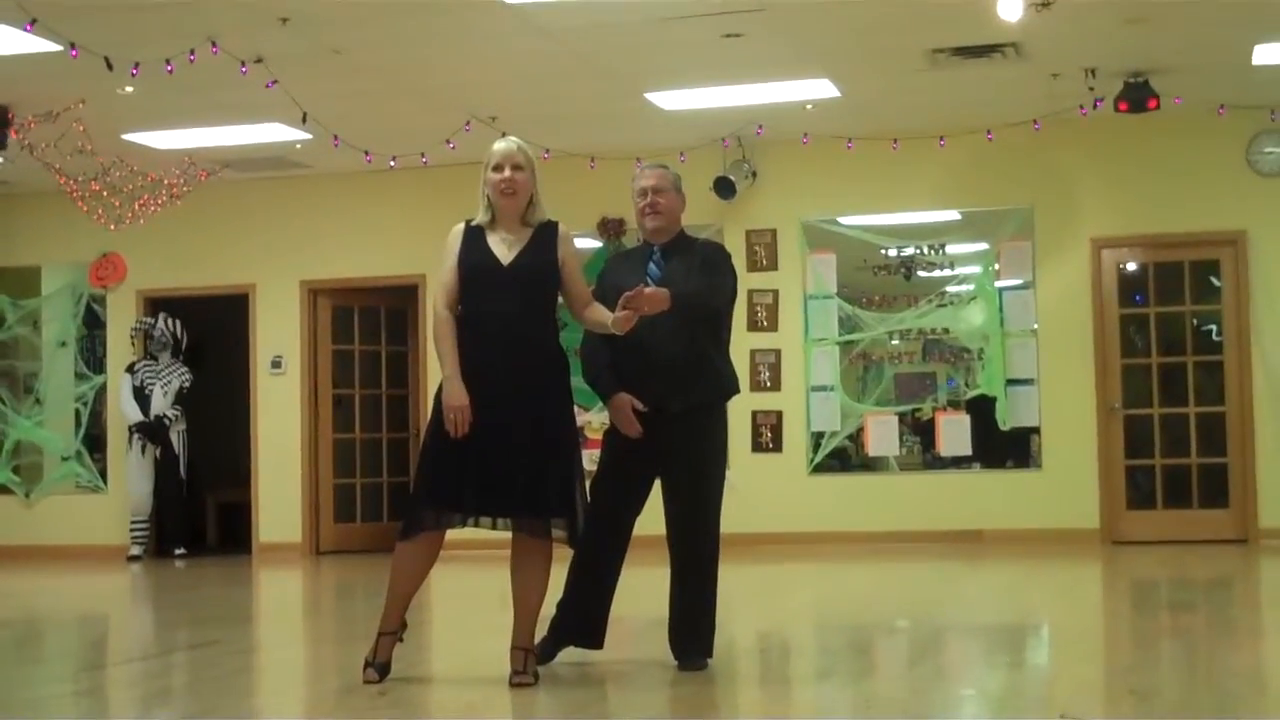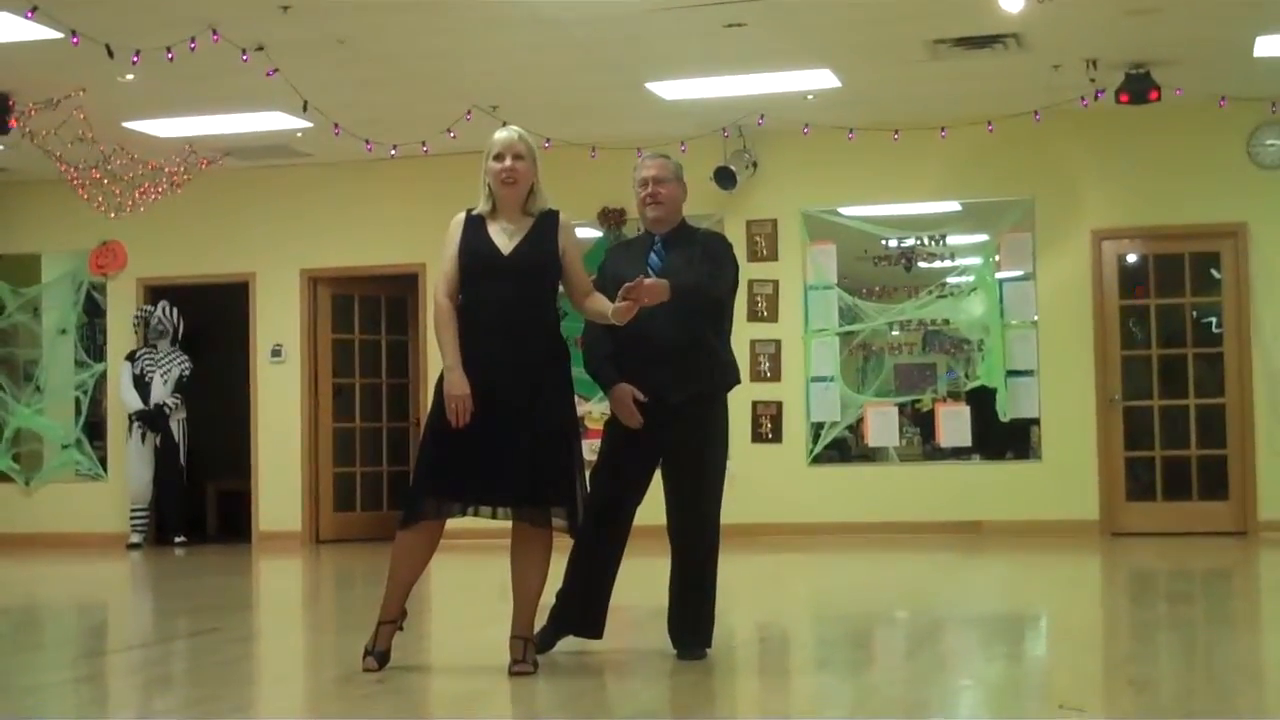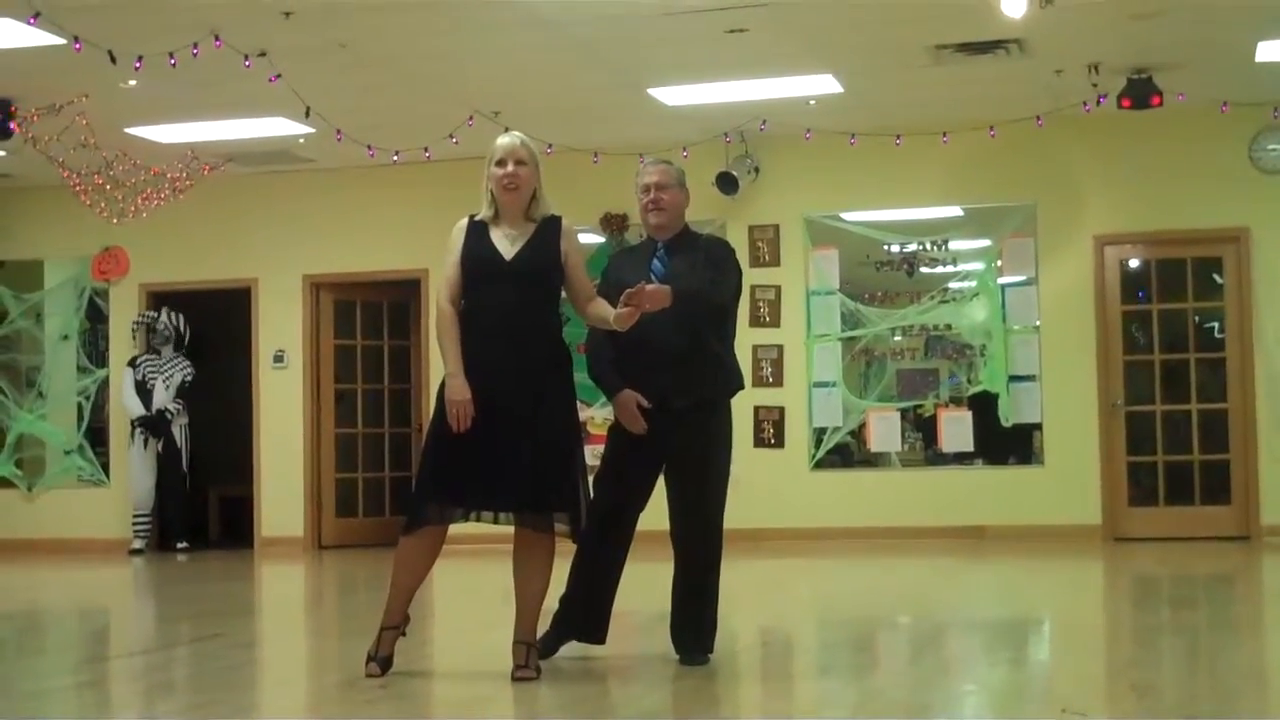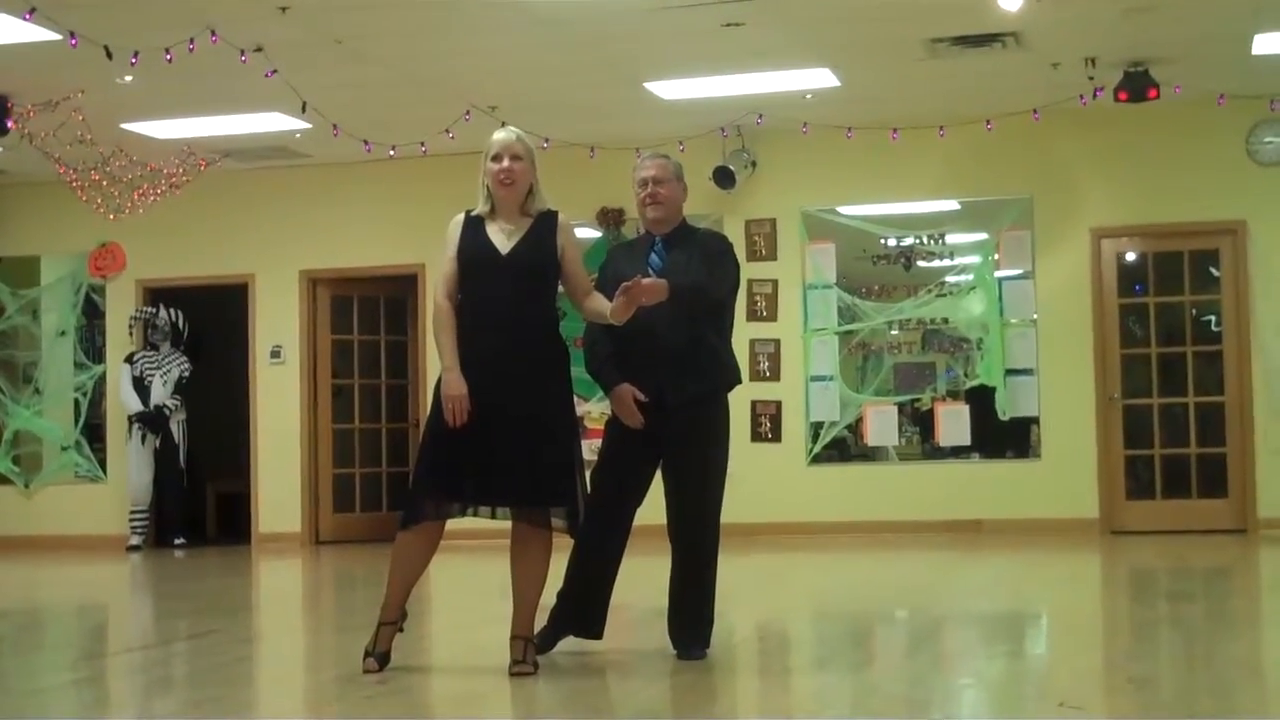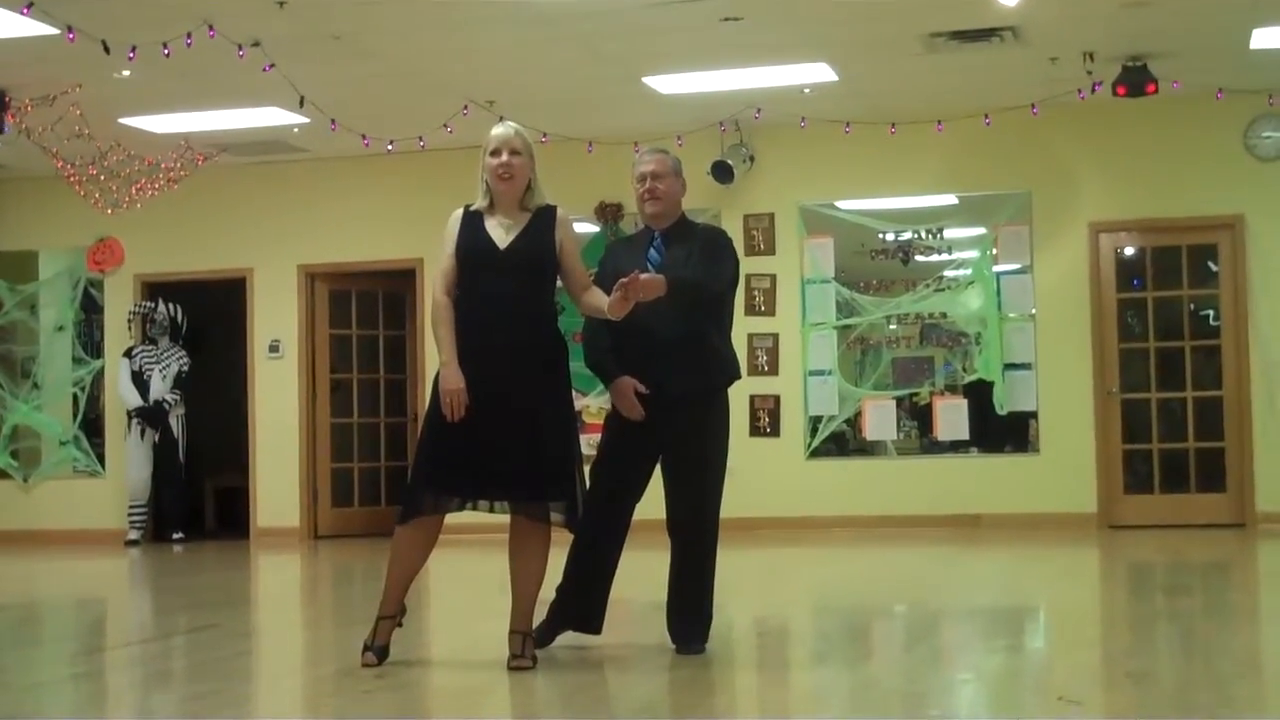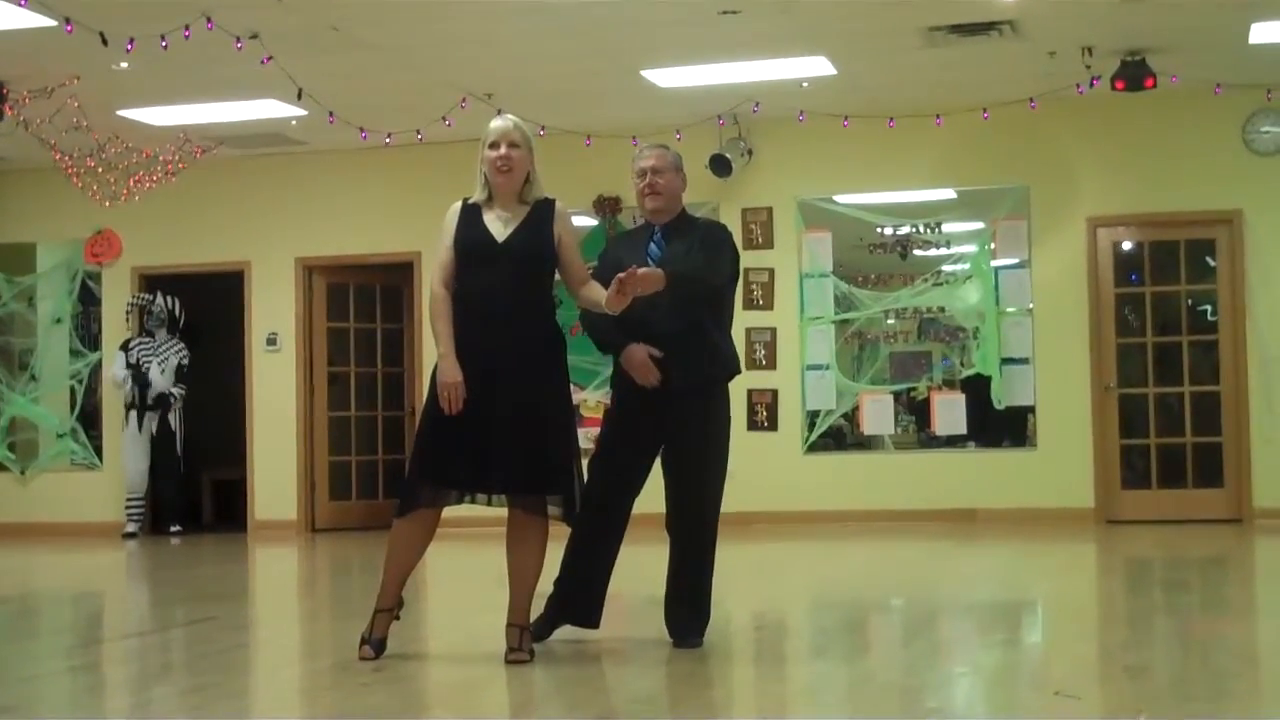
dt=0.4s
person 1, frame 1
left shoulder: (555, 238)
right shoulder: (463, 236)
left elbow: (582, 306)
right elbow: (443, 310)
left wrist: (616, 320)
right wrist: (452, 383)
left hip: (538, 389)
right hip: (471, 387)
left knee: (534, 518)
right knee: (432, 510)
left ankle: (523, 647)
right ankle: (388, 631)
person 1, frame 2
left shoulder: (556, 227)
right shoulder: (464, 225)
left elbow: (582, 295)
right elbow: (444, 299)
left wrist: (616, 311)
right wrist: (453, 372)
left hip: (539, 379)
right hip: (472, 376)
left knee: (534, 507)
right knee: (432, 498)
left ankle: (523, 636)
right ankle: (388, 620)
person 1, frame 3
left shoulder: (558, 233)
right shoulder: (466, 231)
left elbow: (586, 301)
right elbow: (447, 304)
left wrist: (618, 317)
right wrist: (455, 376)
left hip: (541, 384)
right hip: (474, 382)
left knee: (537, 512)
right knee: (434, 504)
left ankle: (524, 642)
right ankle: (390, 625)
person 1, frame 4
left shoulder: (555, 227)
right shoulder: (463, 226)
left elbow: (582, 295)
right elbow: (443, 300)
left wrist: (614, 310)
right wrist: (451, 372)
left hip: (537, 378)
right hip: (471, 377)
left knee: (534, 506)
right knee: (431, 499)
left ankle: (523, 636)
right ankle: (388, 620)
person 1, frame 5
left shoulder: (553, 222)
right shoulder: (462, 221)
left elbow: (582, 290)
right elbow: (442, 295)
left wrist: (613, 306)
right wrist: (449, 366)
left hip: (536, 374)
right hip: (469, 372)
left knee: (532, 501)
right knee: (429, 494)
left ankle: (521, 630)
right ankle: (387, 615)
person 1, frame 6
left shoulder: (552, 215)
right shoulder: (460, 213)
left elbow: (579, 284)
right elbow: (440, 288)
left wrist: (610, 299)
right wrist: (447, 360)
left hip: (534, 367)
right hip: (468, 366)
left knee: (530, 494)
right knee: (427, 487)
left ankle: (518, 624)
right ankle: (384, 609)
person 2, frame 1
left shoulder: (710, 257)
right shoulder: (616, 268)
left elbow: (715, 306)
right elbow: (593, 338)
left wrist: (667, 299)
right wrist: (610, 392)
left hip: (696, 413)
right hip: (631, 413)
left knee: (694, 531)
right knee: (603, 524)
left ankle: (692, 643)
right ankle: (569, 628)
person 2, frame 2
left shoulder: (712, 248)
right shoulder: (618, 258)
left elbow: (715, 295)
right elbow: (595, 328)
left wrist: (668, 290)
right wrist: (612, 382)
left hip: (697, 403)
right hip: (633, 403)
left knee: (694, 522)
right knee: (604, 513)
left ankle: (691, 632)
right ankle: (568, 617)
person 2, frame 3
left shoulder: (715, 253)
right shoulder: (620, 264)
left elbow: (718, 301)
right elbow: (598, 334)
left wrist: (670, 296)
right wrist: (615, 389)
left hip: (700, 408)
right hip: (636, 408)
left knee: (698, 528)
right knee: (606, 518)
left ankle: (693, 638)
right ankle: (571, 622)
person 2, frame 4
left shoulder: (712, 248)
right shoulder: (618, 259)
left elbow: (715, 296)
right elbow: (596, 328)
left wrist: (667, 290)
right wrist: (612, 383)
left hip: (698, 402)
right hip: (633, 401)
left knee: (694, 522)
right knee: (604, 513)
left ankle: (691, 633)
right ankle: (570, 617)
person 2, frame 5
left shoulder: (712, 243)
right shoulder: (618, 254)
left elbow: (712, 289)
right elbow: (596, 322)
left wrist: (665, 286)
right wrist: (612, 376)
left hip: (697, 397)
right hip: (633, 396)
left knee: (694, 517)
right knee: (604, 507)
left ankle: (690, 627)
right ankle: (569, 611)
person 2, frame 6
left shoulder: (711, 237)
right shoulder: (619, 247)
left elbow: (709, 281)
right elbow: (593, 309)
left wrist: (661, 280)
right wrist: (623, 347)
left hip: (698, 391)
right hip: (635, 391)
left knee: (693, 511)
right knee: (602, 500)
left ankle: (688, 621)
right ankle: (567, 605)
person 3, frame 1
left shoulder: (182, 372)
right shoulder: (134, 369)
left elbow: (181, 405)
right elbow: (125, 400)
left wrist: (161, 424)
right wrist: (141, 424)
left hip: (171, 436)
right hip: (141, 435)
left knee: (172, 488)
right knee: (140, 489)
left ankle: (175, 542)
right ankle: (137, 542)
person 3, frame 2
left shoulder: (182, 361)
right shoulder: (134, 357)
left elbow: (181, 393)
right elbow: (125, 389)
left wrist: (162, 412)
right wrist: (141, 412)
left hip: (171, 424)
right hip: (140, 424)
left knee: (172, 476)
right knee: (140, 477)
left ankle: (175, 530)
right ankle: (137, 530)
person 3, frame 3
left shoulder: (184, 366)
right shoulder: (136, 363)
left elbow: (183, 398)
right elbow: (128, 395)
left wrist: (163, 417)
right wrist: (144, 418)
left hip: (174, 430)
right hip: (143, 429)
left knee: (175, 483)
right knee: (142, 483)
left ankle: (178, 536)
right ankle: (140, 536)
person 3, frame 4
left shoulder: (181, 361)
right shoulder: (133, 359)
left elbow: (180, 394)
right elbow: (125, 391)
left wrist: (162, 413)
right wrist: (142, 414)
left hip: (171, 425)
right hip: (140, 426)
left knee: (172, 479)
right knee: (139, 479)
left ankle: (175, 533)
right ankle: (137, 532)
person 3, frame 5
left shoulder: (180, 356)
right shoulder: (133, 353)
left elbow: (180, 388)
right elbow: (124, 385)
left wrist: (161, 408)
right wrist: (141, 409)
left hip: (170, 420)
right hip: (139, 421)
left knee: (172, 474)
right knee: (138, 475)
left ankle: (175, 527)
right ankle: (135, 527)
person 3, frame 6
left shoulder: (179, 348)
right shoulder: (131, 345)
left elbow: (183, 382)
right elbow: (115, 374)
left wrist: (168, 398)
right wrist: (130, 378)
left hip: (168, 413)
right hip: (137, 413)
left knee: (169, 467)
right knee: (136, 467)
left ankle: (172, 520)
right ankle: (133, 520)
